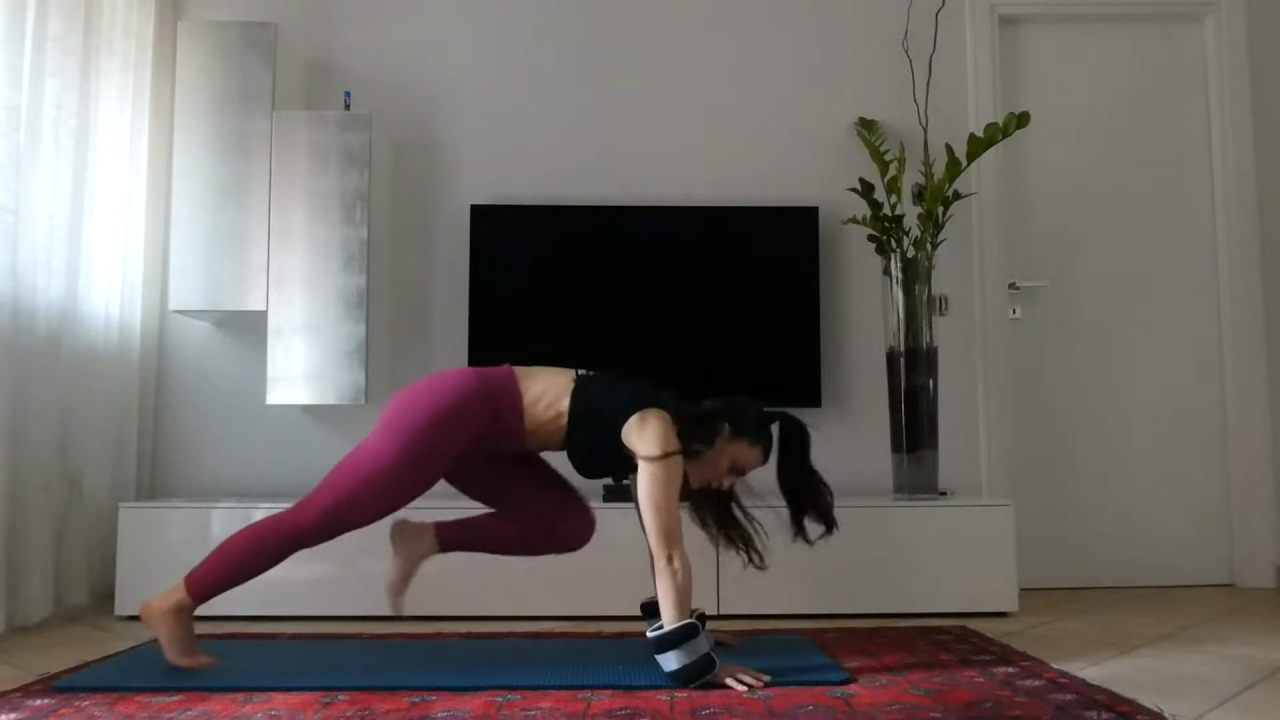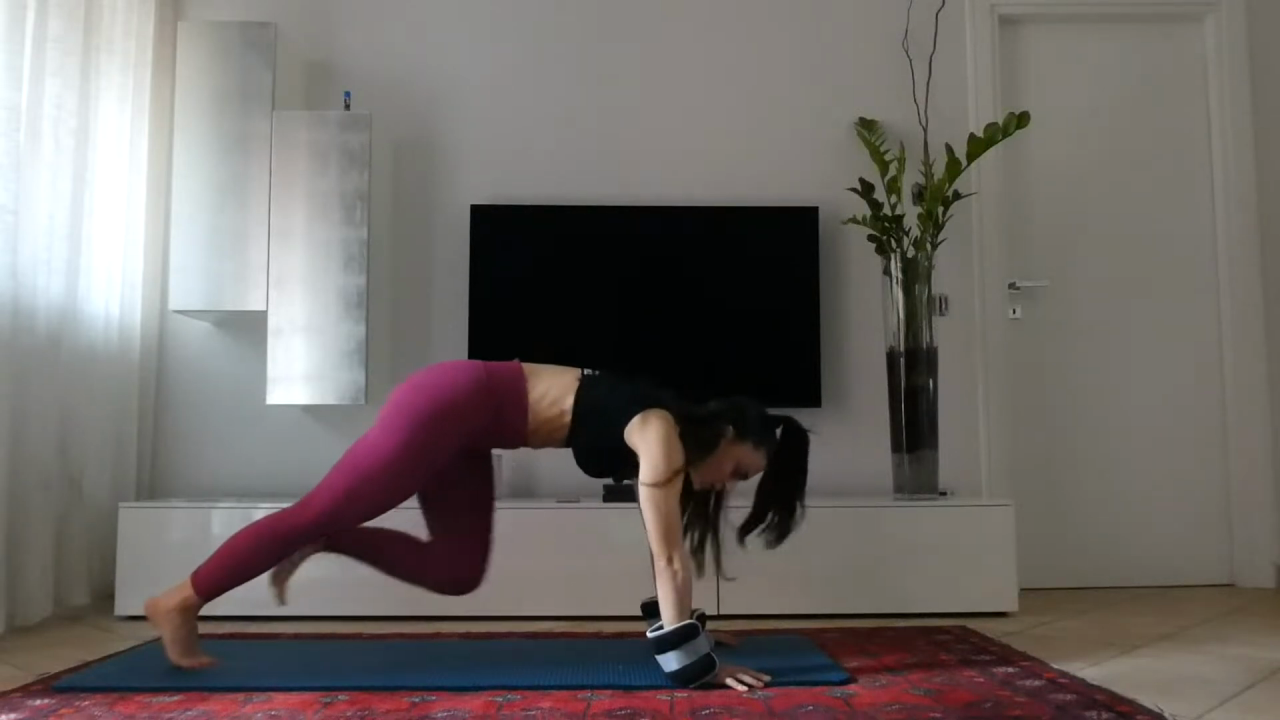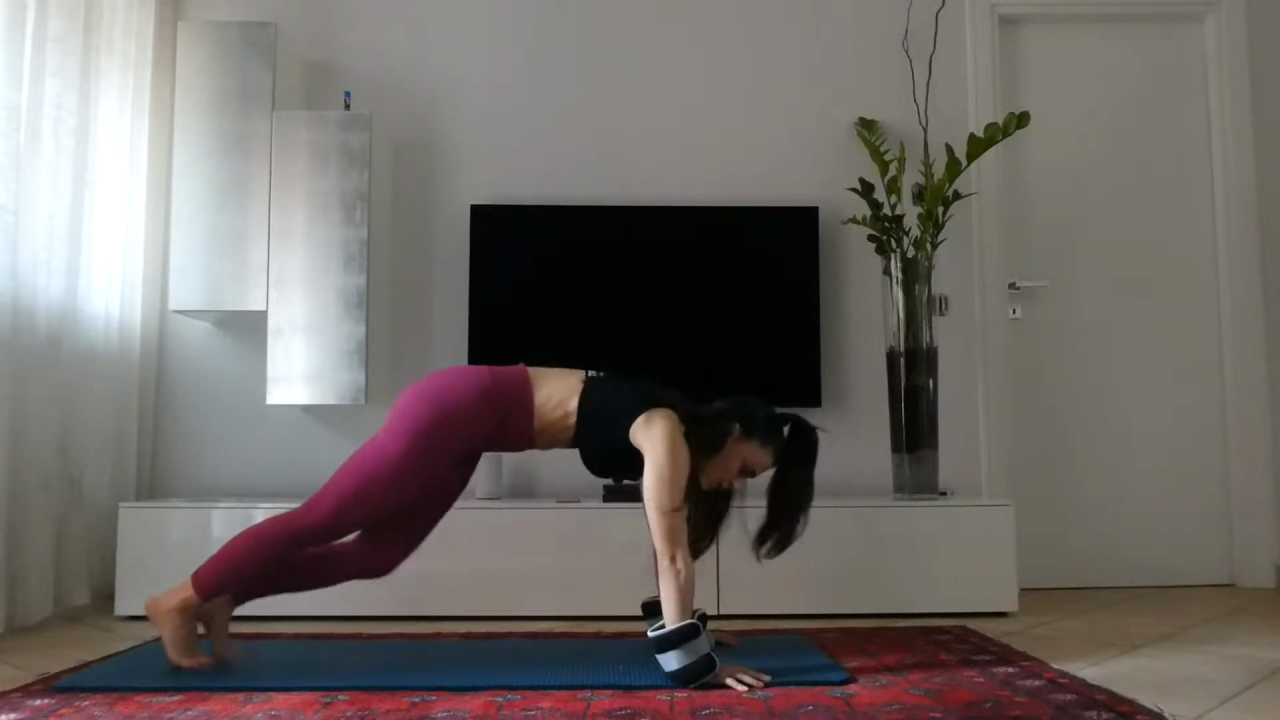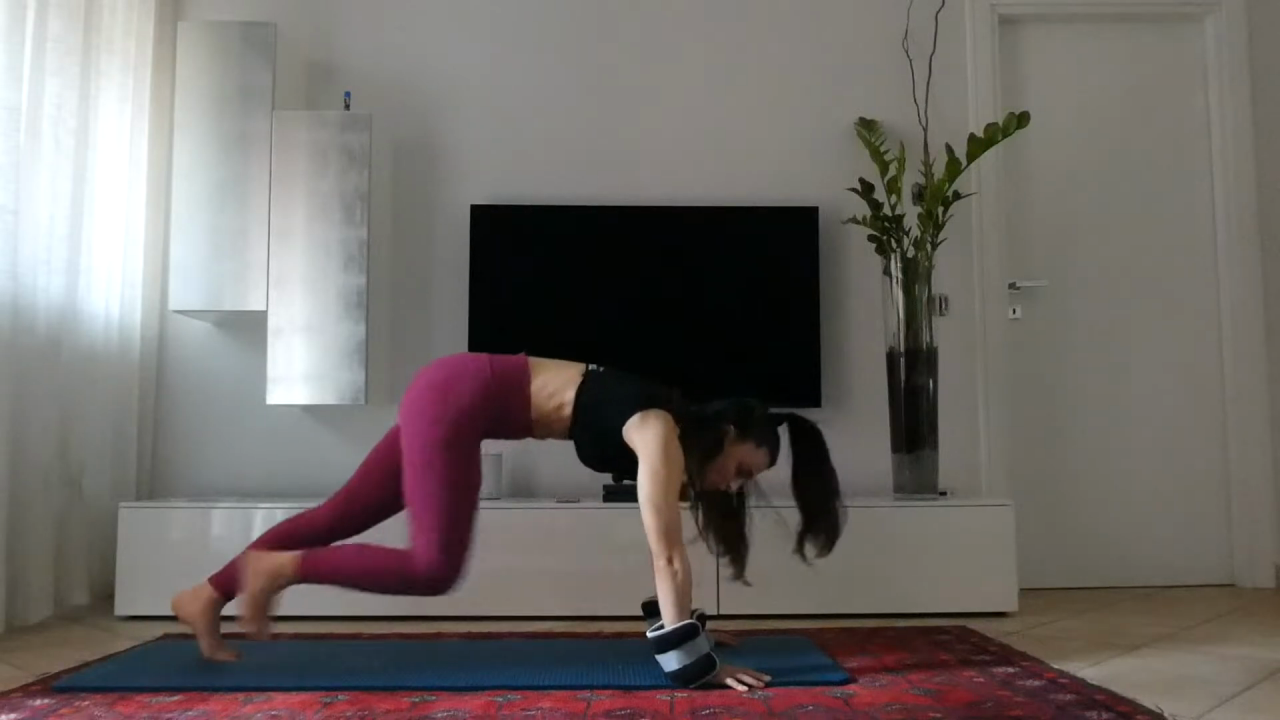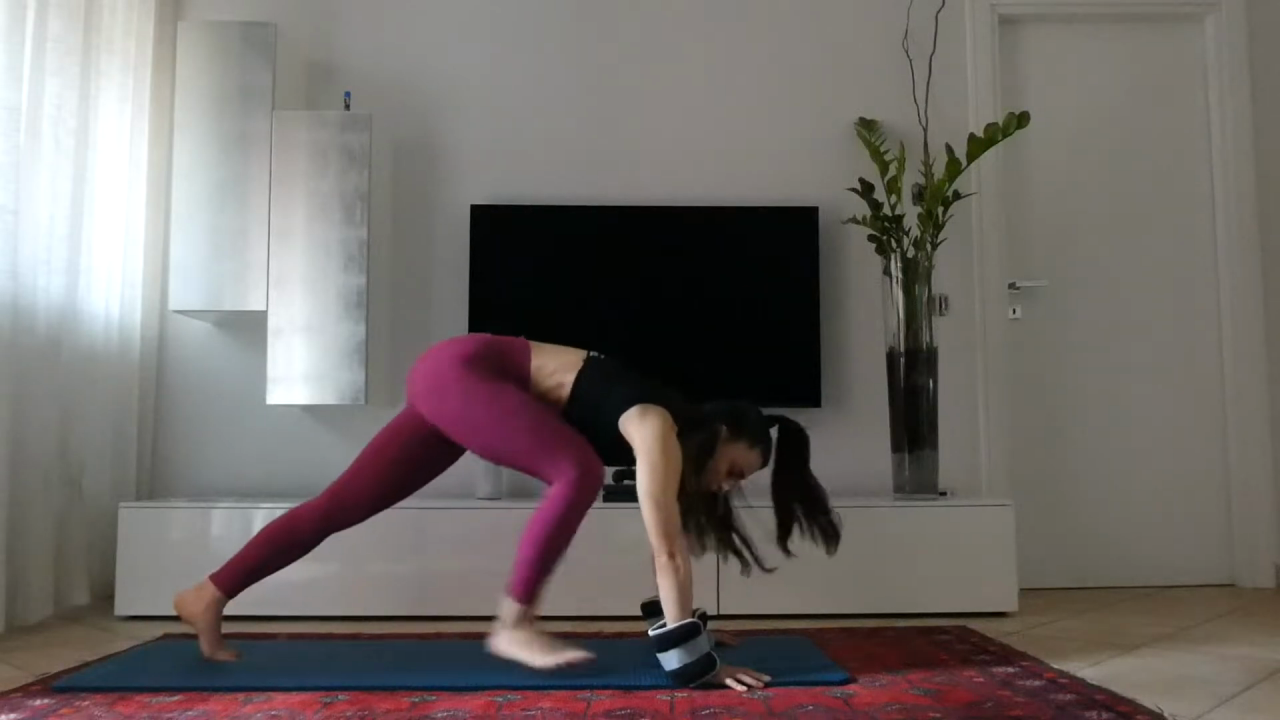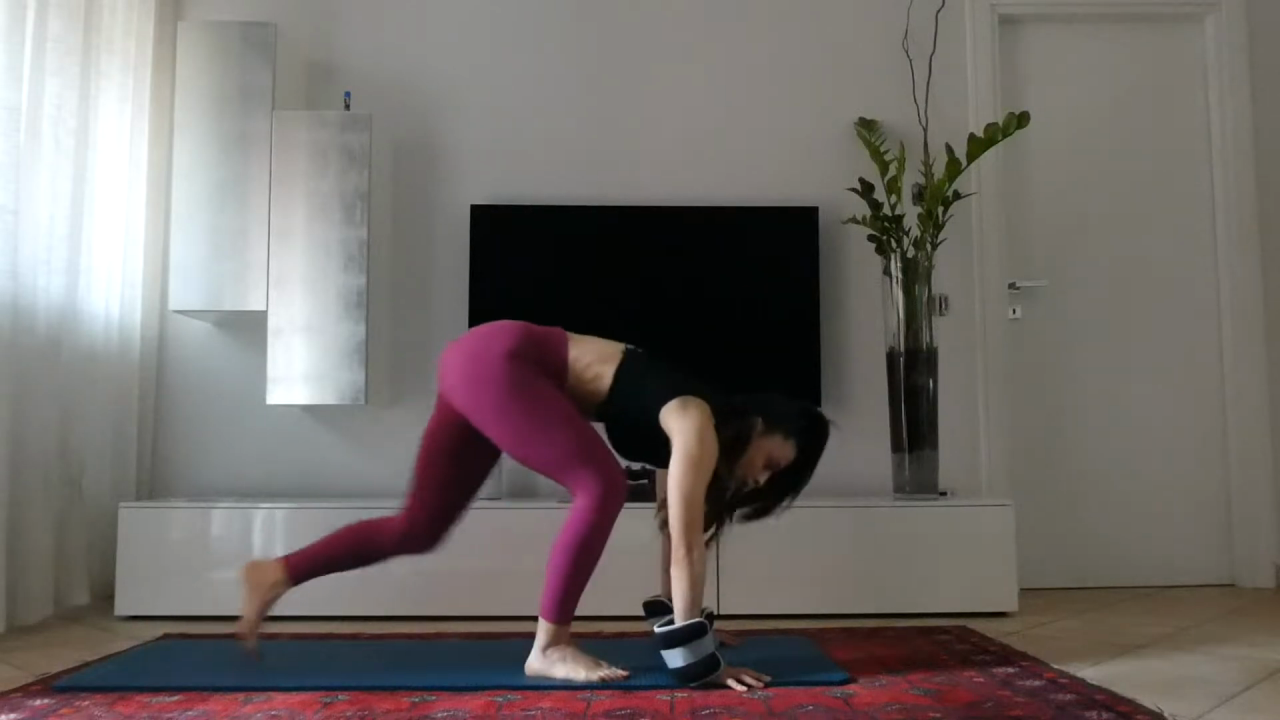
dt=0.2s
person 1, frame 1
left shoulder: (667, 436)
right shoulder: (662, 434)
left elbow: (664, 556)
right elbow: (667, 557)
left wrist: (690, 636)
right wrist: (690, 658)
left hip: (469, 425)
right hip: (451, 411)
left knee: (570, 523)
right knee: (315, 517)
left ankle: (428, 538)
right ankle: (172, 605)
person 1, frame 2
left shoulder: (669, 438)
right shoulder: (662, 433)
left elbow: (669, 553)
right elbow: (667, 557)
left wrist: (688, 640)
right wrist: (691, 660)
left hip: (466, 416)
right hip: (454, 404)
left knee: (458, 573)
right knee: (320, 512)
left ankle: (320, 545)
right ankle: (178, 604)
person 1, frame 3
left shoulder: (677, 438)
right shoulder: (670, 433)
left elbow: (673, 552)
right elbow: (671, 557)
left wrist: (687, 641)
right wrist: (692, 660)
left hip: (468, 419)
right hip: (459, 407)
left knee: (374, 554)
right knee: (322, 518)
left ankle: (226, 595)
right ankle: (180, 602)
person 1, frame 4
left shoulder: (680, 440)
right shoulder: (664, 436)
left elbow: (669, 556)
right elbow: (667, 557)
left wrist: (687, 641)
right wrist: (693, 662)
left hip: (468, 394)
right hip: (458, 394)
left knee: (345, 510)
right knee: (433, 566)
left ankle: (207, 596)
right ankle: (277, 568)
person 1, frame 5
left shoulder: (677, 439)
right shoulder: (661, 433)
left elbow: (670, 549)
right elbow: (666, 554)
left wrist: (685, 640)
right wrist: (694, 660)
left hip: (460, 378)
right hip: (457, 369)
left knee: (341, 504)
right knee: (578, 473)
left ankle: (208, 597)
right ankle: (512, 624)
person 1, frame 6
left shoulder: (693, 431)
right shoulder: (699, 426)
left elbow: (678, 540)
right elbow: (685, 547)
left wrist: (689, 636)
right wrist: (697, 657)
left hip: (488, 363)
right hip: (494, 359)
left knee: (419, 528)
right knee: (601, 485)
left ankle: (275, 574)
right ankle: (549, 648)
